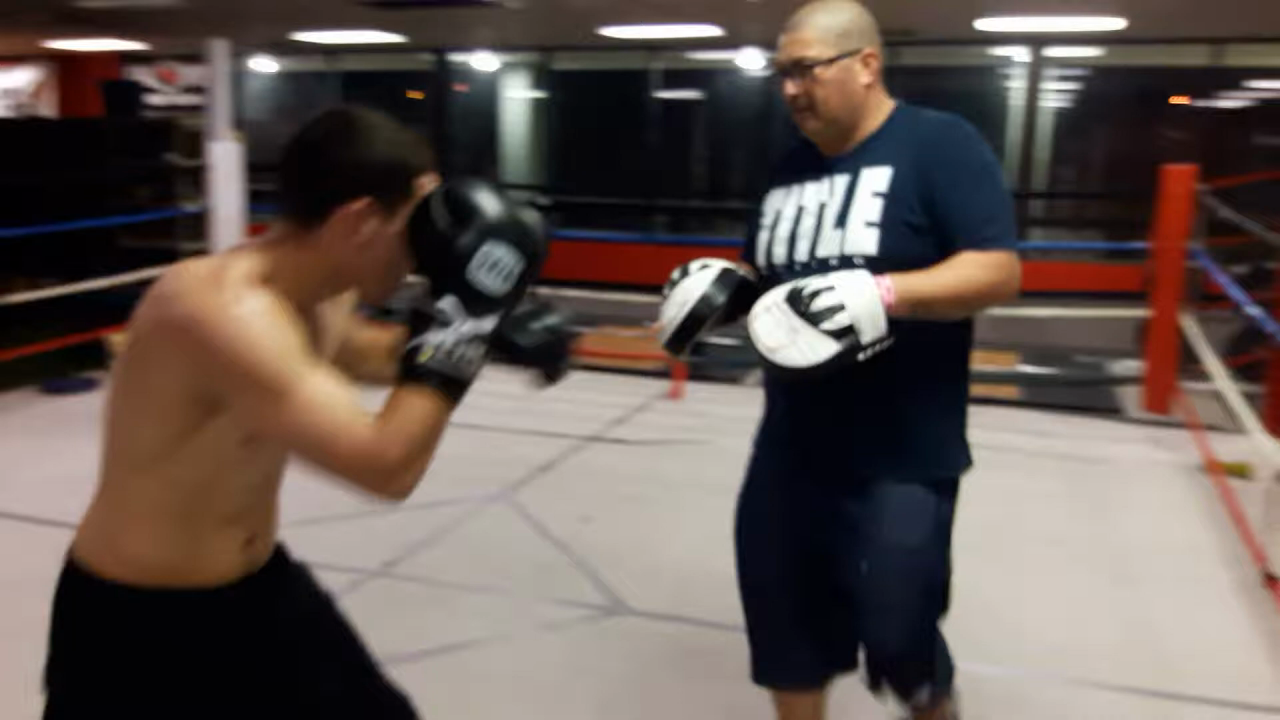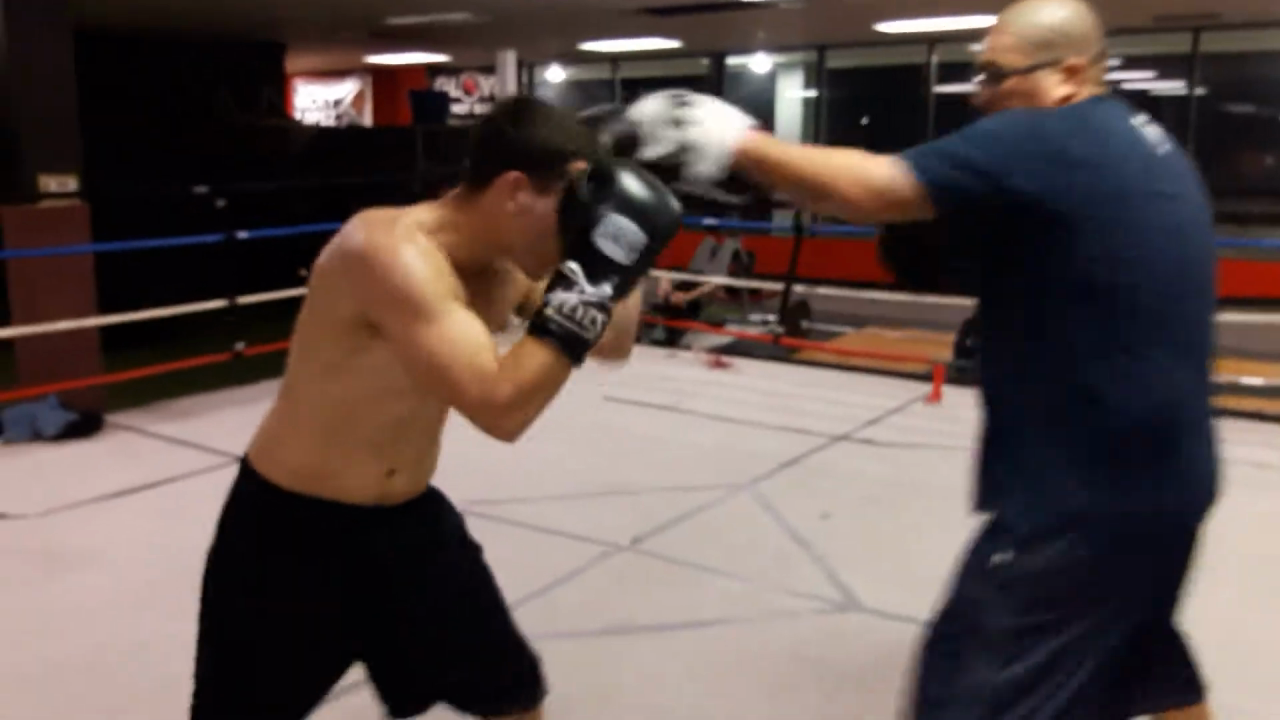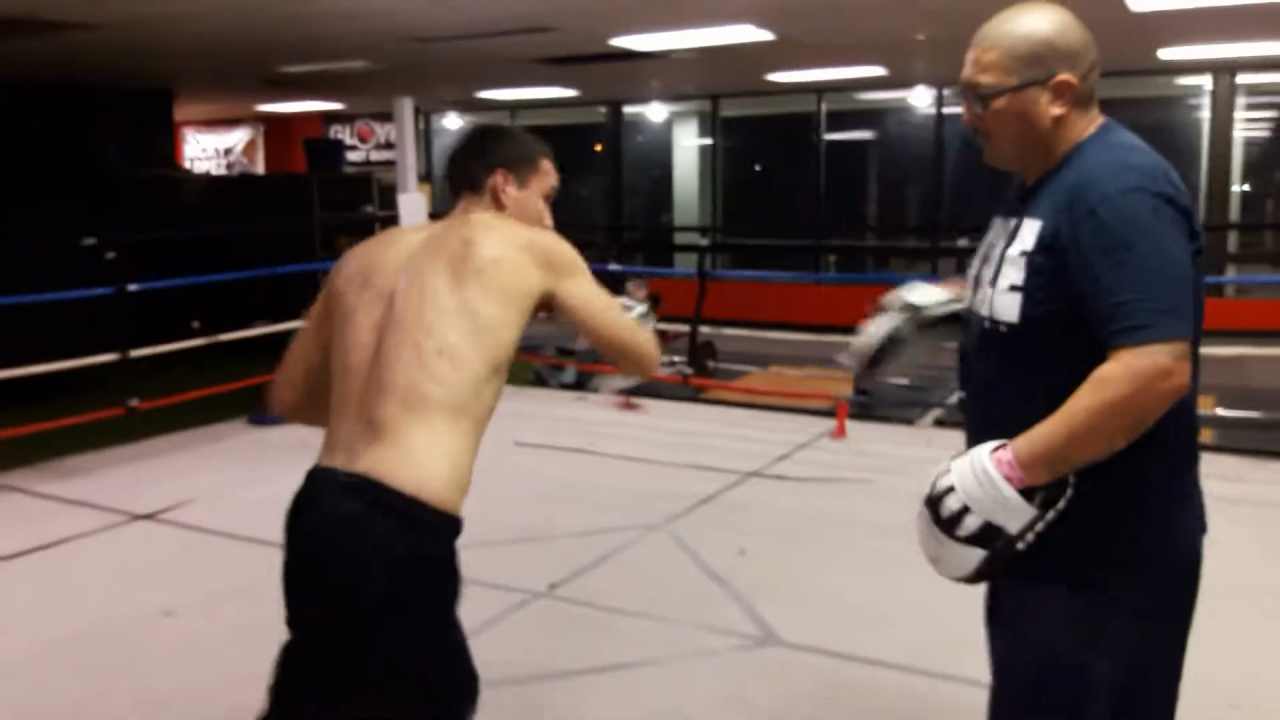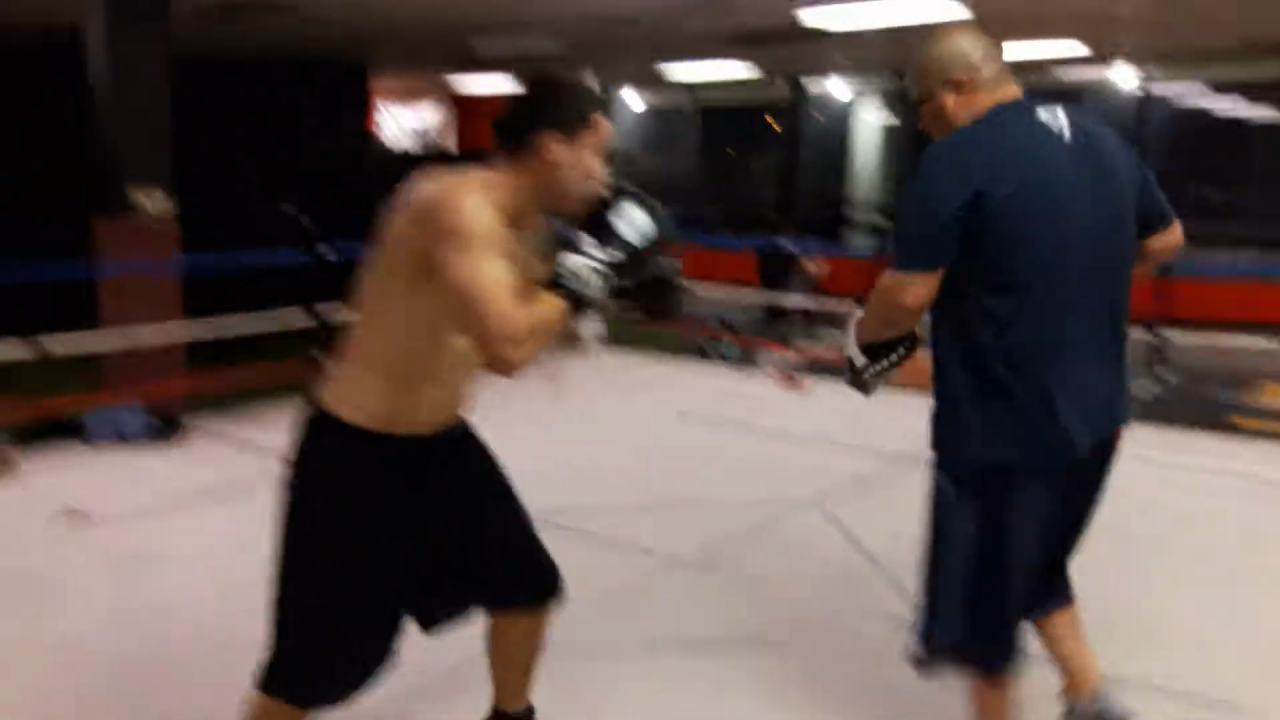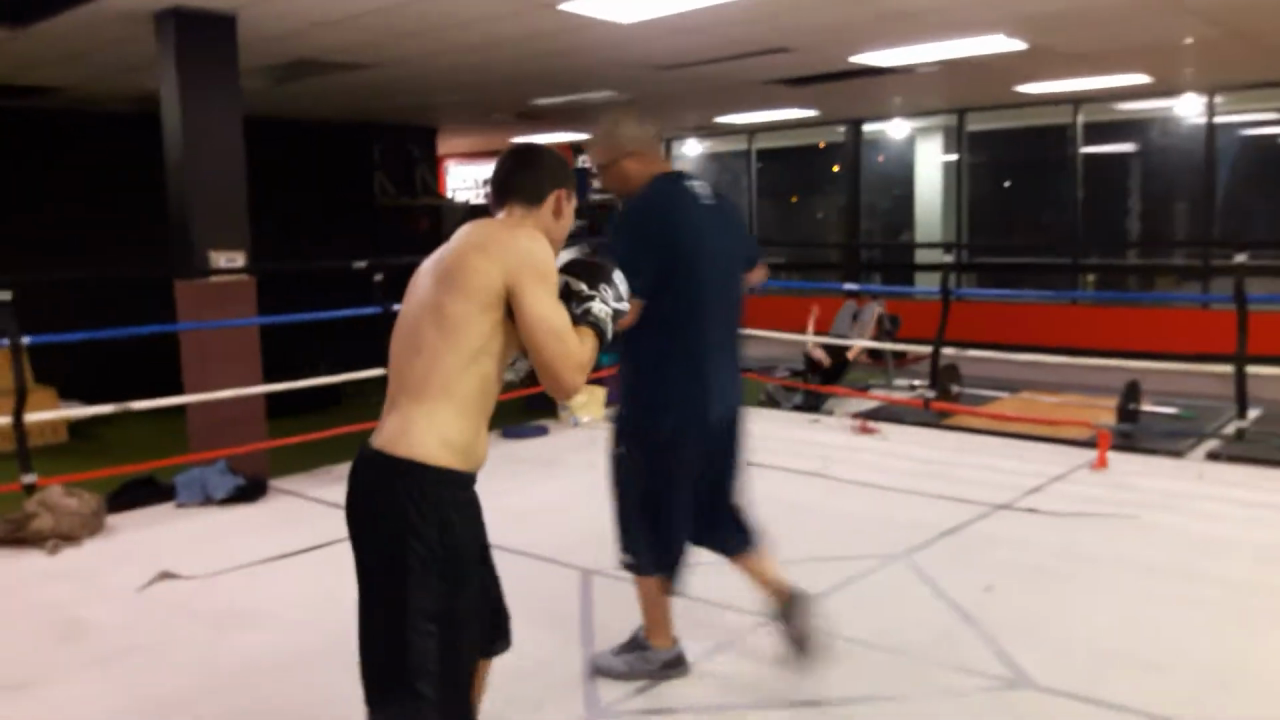
dt=1s
person 1, frame 1
left shoulder: (941, 146)
right shoulder: (793, 166)
left elbow: (998, 271)
left wrist: (883, 296)
right wrist: (723, 286)
left hip: (899, 453)
right hip: (791, 442)
left knee: (895, 624)
right knee: (779, 600)
person 1, frame 2
left shoulder: (1047, 145)
right shoulder: (1149, 149)
left elbow: (871, 190)
left wrist: (733, 144)
right wrist: (967, 253)
left hip: (1084, 488)
right hip: (1164, 474)
right knee: (1138, 659)
person 1, frame 3
left shoulder: (1111, 194)
right shoulder: (1053, 180)
left elbow: (1153, 369)
left wrist: (1010, 468)
right wrist: (962, 295)
left hip: (1104, 537)
right hip: (1067, 520)
person 1, frame 4
left shoulder: (958, 160)
right shoulder: (1100, 141)
left elbow: (907, 294)
right elbow: (1165, 240)
left wrist: (866, 337)
left hip: (1003, 424)
right hip: (1091, 413)
left knee: (979, 588)
right knee: (1034, 562)
person 1, frame 5
left shoulder: (641, 215)
right shoulder: (718, 203)
left elbow: (620, 314)
right elbow: (753, 275)
left hip: (658, 402)
right hip: (718, 393)
left knee: (647, 521)
right knee: (711, 508)
left ankle: (659, 645)
right ankle: (785, 594)
person 2, frame 1
left shoulder: (320, 296)
right shoulder: (220, 312)
left elbow: (353, 353)
right elbow: (388, 467)
left wrist: (477, 326)
right wrist: (463, 304)
left hip: (256, 587)
person 2, frame 2
left shoulder: (498, 258)
right shoulder: (388, 251)
left elbow: (611, 344)
right elbow: (503, 411)
left wrist: (611, 267)
right wrist: (595, 274)
left hip: (406, 519)
right hip: (289, 531)
person 2, frame 3
left shoulder: (365, 256)
right shoulder: (530, 248)
left elbow: (289, 400)
right elbow: (641, 355)
right wrist: (620, 314)
left hip: (335, 512)
right hip: (391, 534)
person 2, frame 4
left shoulder: (521, 222)
right shoulder: (452, 202)
left elbow: (528, 319)
right elbow: (507, 346)
left wrist: (604, 267)
right wrist: (591, 261)
left hip: (441, 442)
right hip: (354, 456)
left knee: (525, 585)
right knee: (314, 668)
person 2, frame 5
left shoulder: (454, 251)
right shoulder: (522, 247)
right elbow: (565, 379)
right wrist: (597, 312)
left hip: (404, 480)
right hip: (418, 492)
left knee: (477, 635)
